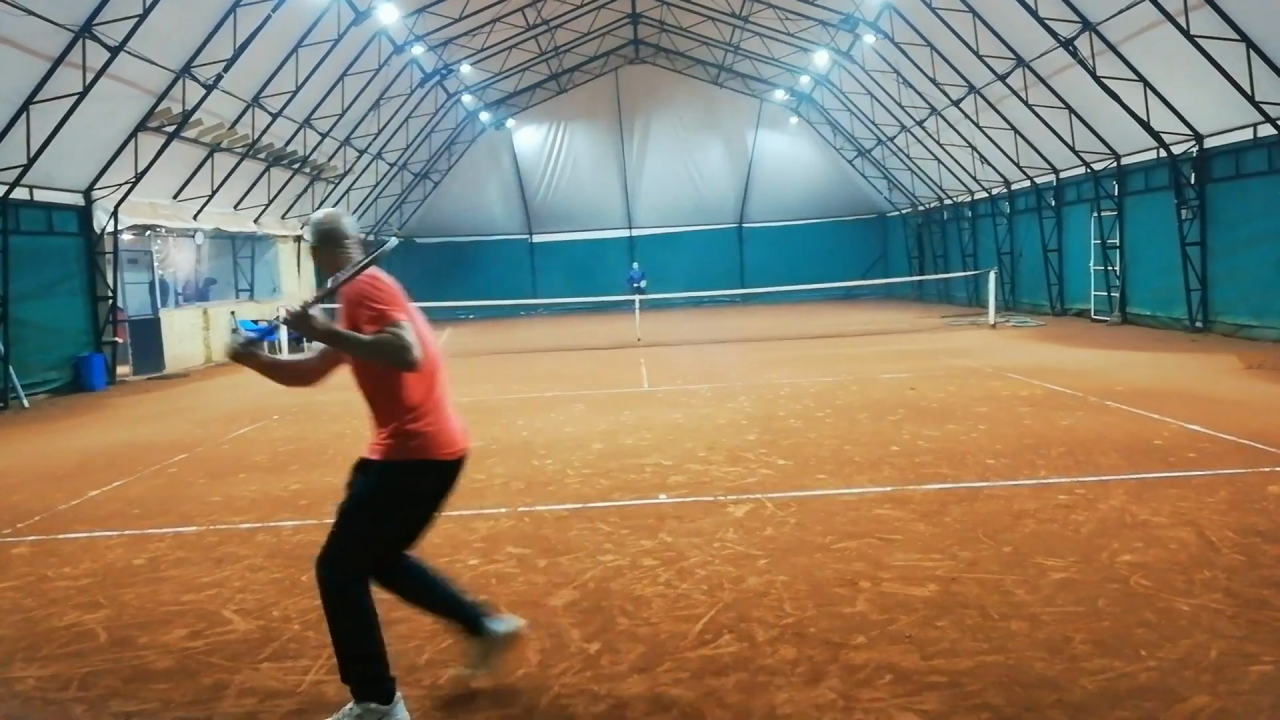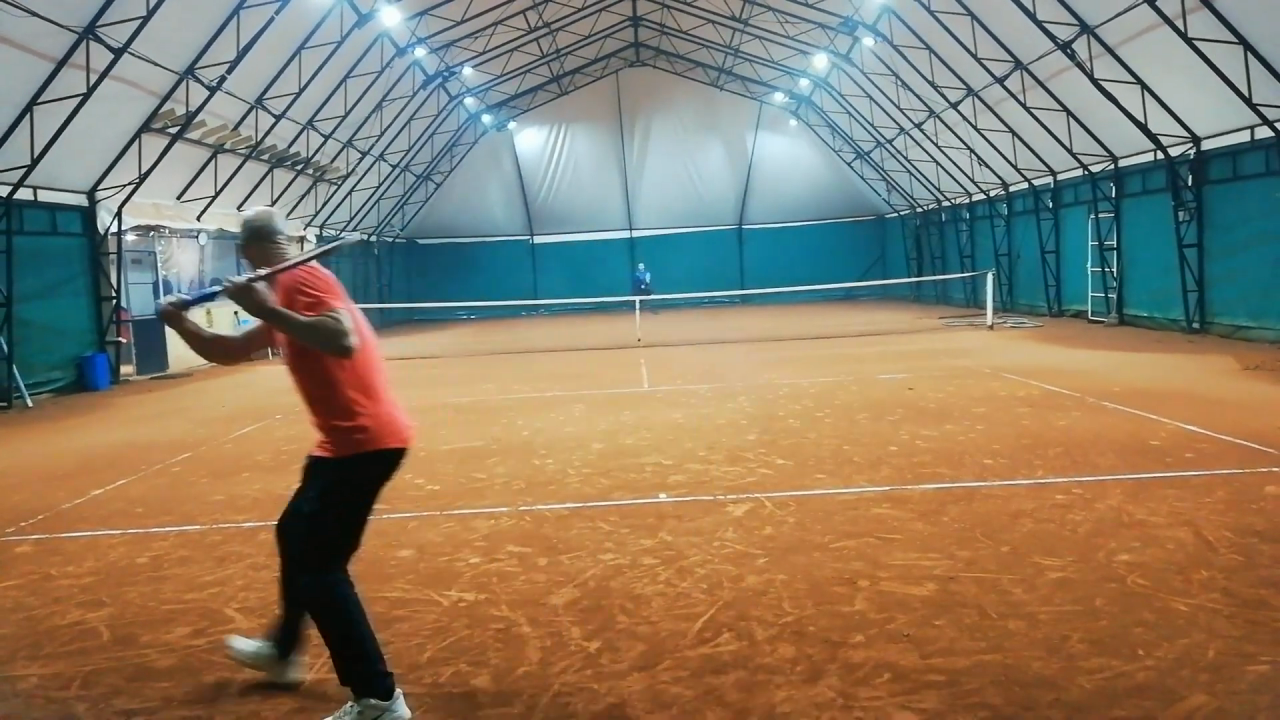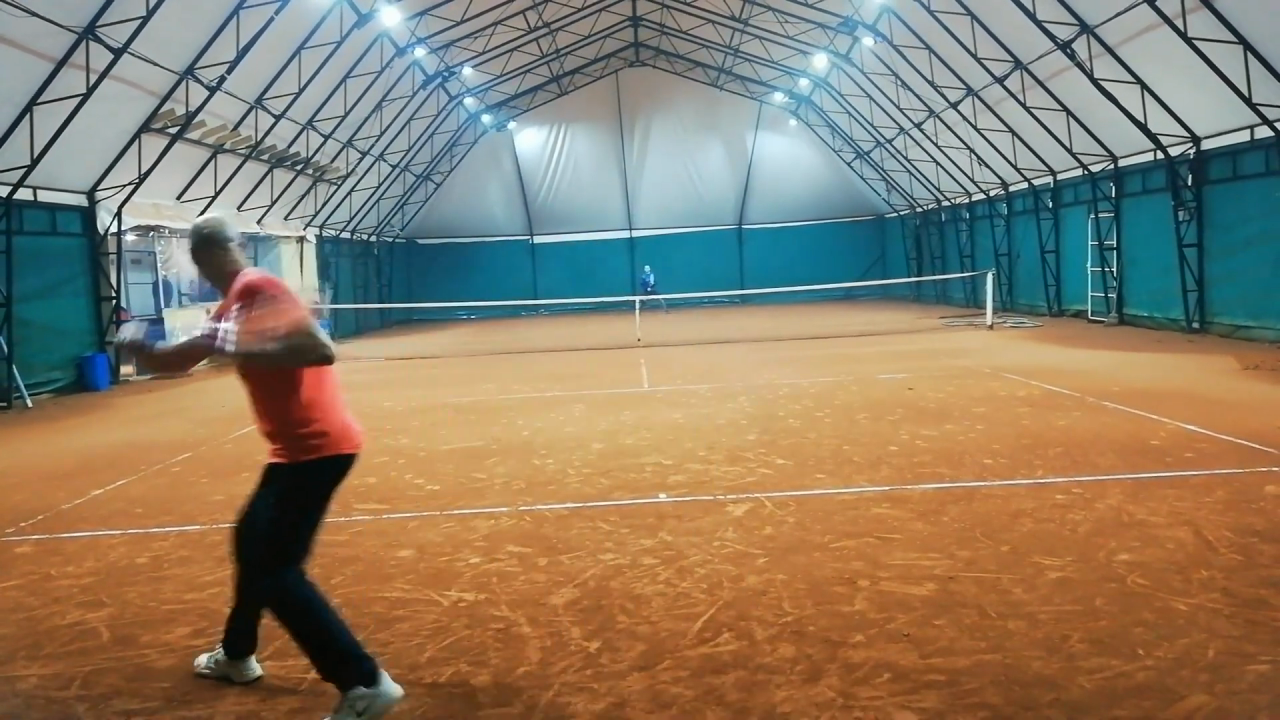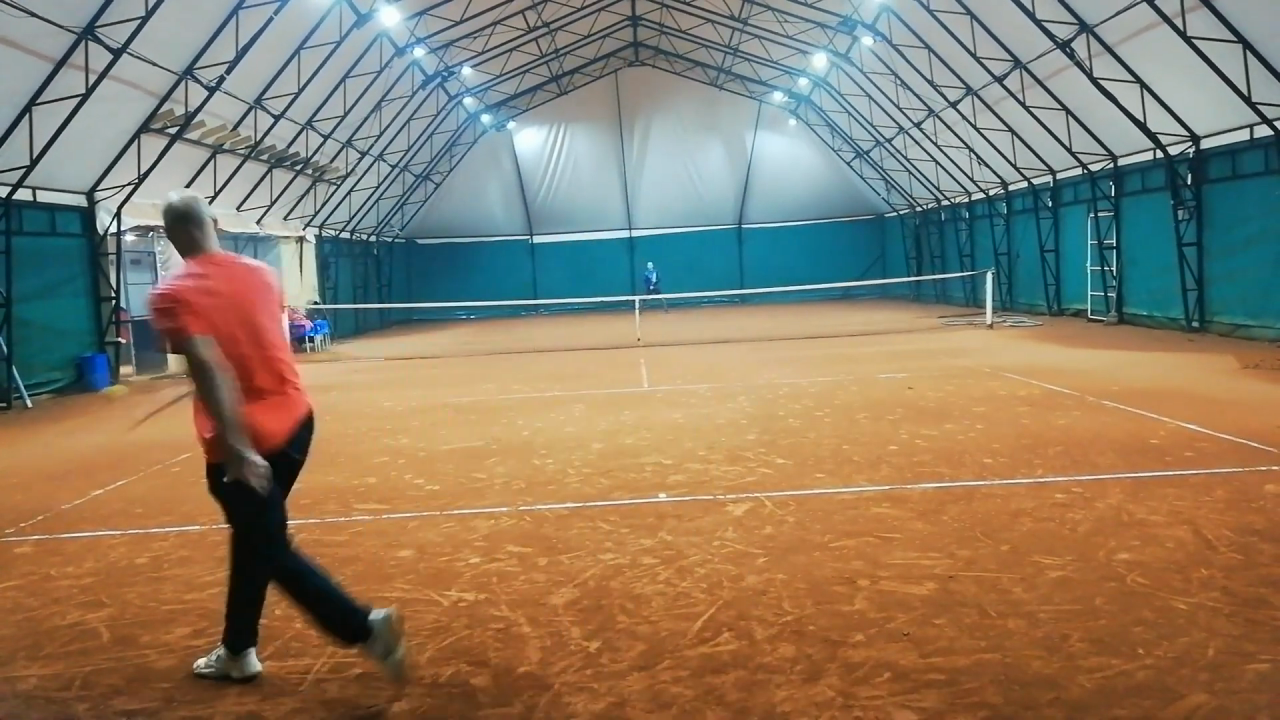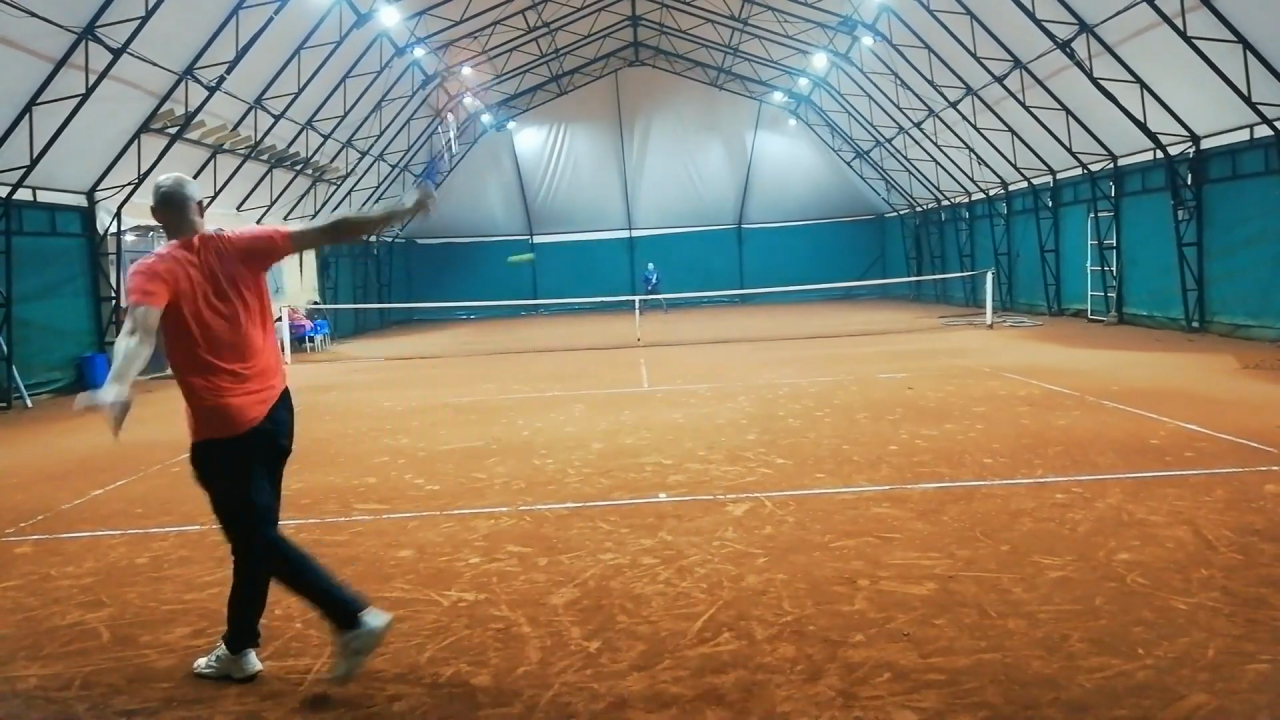
dt=0.2s
person 1, frame 1
left shoulder: (366, 287)
right shoulder: (361, 298)
left elbow: (409, 356)
right elbow: (311, 371)
left wrist: (333, 332)
right wrist: (256, 359)
left hip: (414, 453)
right hip: (437, 447)
left knee: (338, 569)
right knee: (380, 557)
right ankle: (486, 624)
person 1, frame 2
left shoulder: (304, 277)
right shoulder: (283, 292)
left elbow: (343, 341)
right elbow: (229, 352)
left wrist: (269, 311)
right wrist: (182, 324)
left hip: (363, 441)
right hip: (356, 438)
left knee: (317, 565)
right knee: (297, 539)
right ankle: (282, 653)
person 1, frame 3
left shoulder: (258, 290)
right shoulder: (234, 304)
left elbow: (321, 348)
right elbow: (180, 358)
left wrist: (244, 351)
right wrist: (143, 350)
left hip: (314, 446)
right hip: (309, 444)
left knee: (277, 571)
right knee: (254, 546)
right ankle: (236, 654)
person 1, frame 4
left shoulder: (173, 295)
right shoulder: (255, 272)
left elbow: (212, 372)
left wrist: (236, 447)
left hip: (245, 441)
right hip: (294, 422)
left knee: (269, 553)
right knee: (254, 539)
left ankle: (366, 627)
right ankle: (238, 650)
person 1, frame 5
left shoulder: (150, 270)
right shoulder: (242, 247)
left elbow: (137, 332)
right elbow: (329, 232)
left wrist: (117, 388)
right wrist: (401, 210)
left hip: (222, 427)
right hip: (274, 408)
left knee: (260, 544)
right knee: (254, 535)
left ankle: (355, 619)
right ankle: (239, 650)
